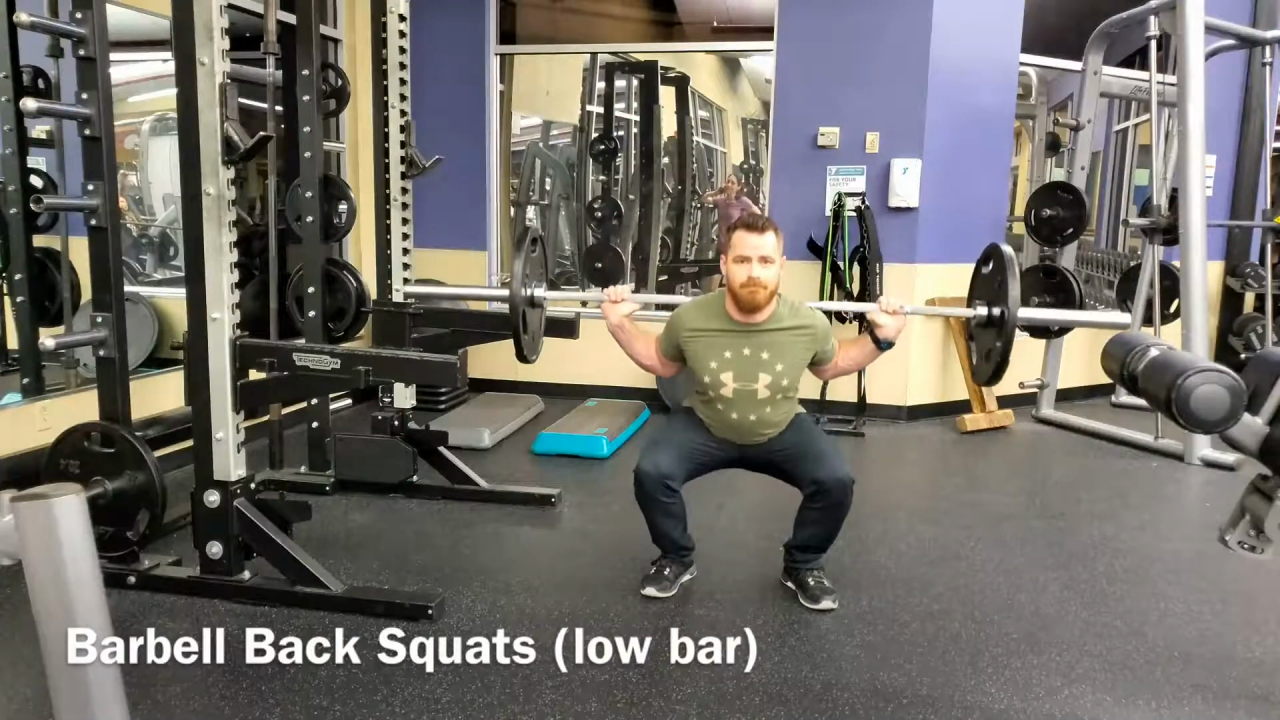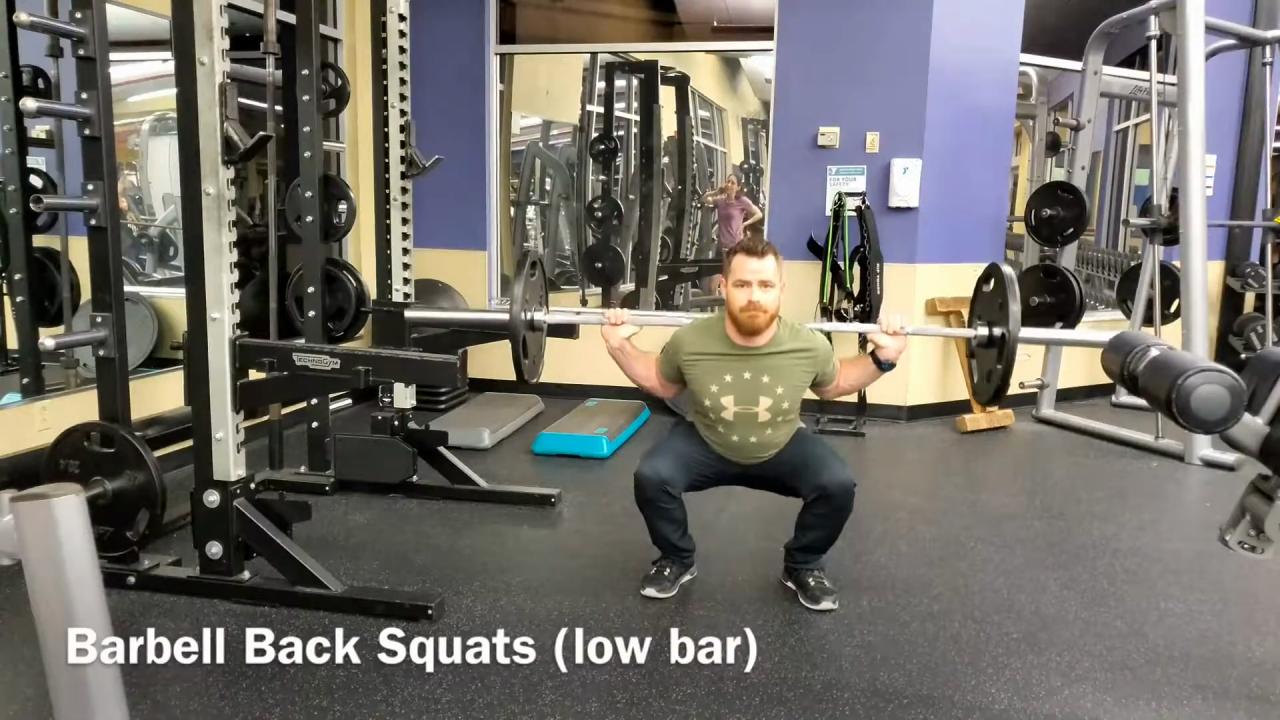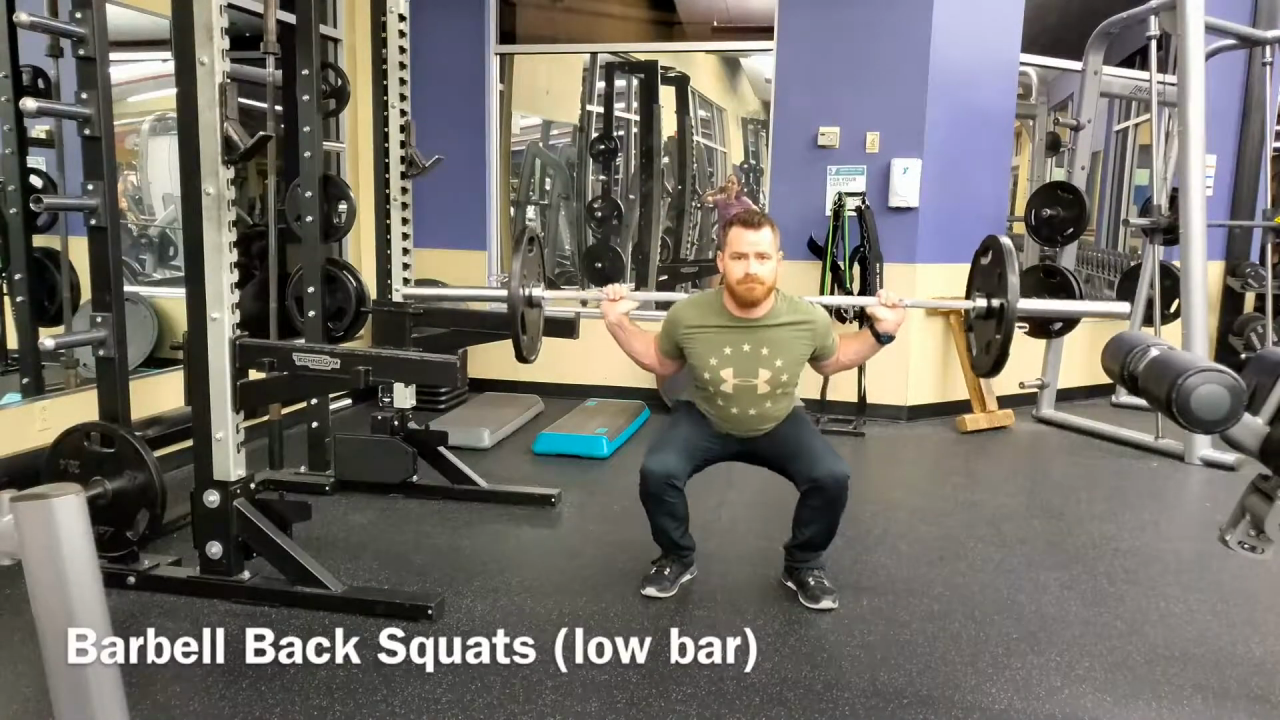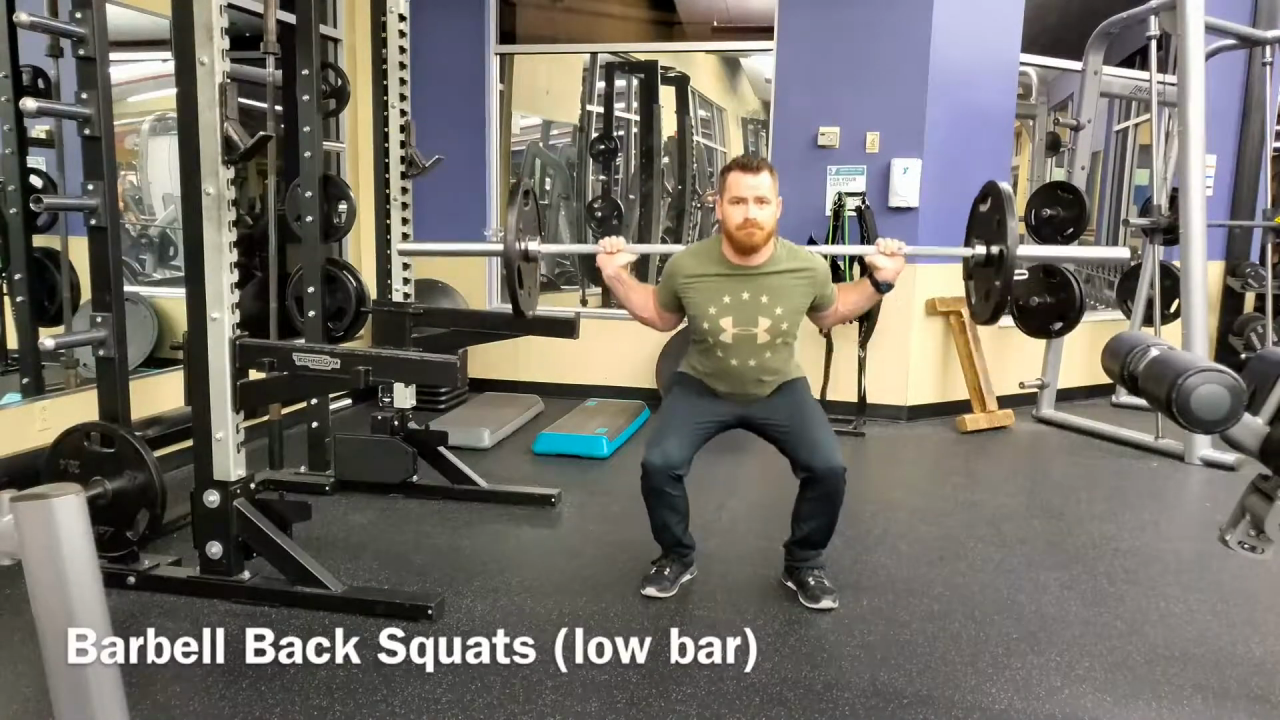
dt=0.4s
person 1, frame 1
left shoulder: (809, 325)
right shoulder: (689, 319)
left elbow: (831, 365)
right elbow: (662, 362)
left wrist: (880, 338)
right wrist: (619, 324)
left hip: (782, 432)
right hip: (704, 428)
left knee: (836, 481)
right knee: (652, 472)
left ankle: (802, 566)
right ankle: (676, 559)
person 1, frame 2
left shoulder: (810, 347)
right shoulder: (689, 342)
left elbow: (833, 385)
right elbow: (662, 384)
left wrist: (881, 360)
right wrist: (619, 346)
left hip: (782, 450)
right hip: (705, 446)
left knee: (838, 485)
right knee: (651, 477)
left ankle: (802, 566)
right ankle: (677, 559)
person 1, frame 3
left shoulder: (808, 319)
right shoulder: (687, 316)
left elbow: (832, 360)
right elbow: (661, 362)
left wrist: (880, 332)
right wrist: (618, 322)
left hip: (779, 423)
right hip: (704, 420)
left knee: (832, 477)
right knee: (657, 472)
left ankle: (803, 566)
right ankle: (677, 559)
person 1, frame 4
left shoulder: (808, 268)
right shoulder: (686, 267)
left elbow: (829, 313)
right elbow: (662, 317)
left wrist: (879, 282)
right wrist: (616, 277)
left hip: (779, 388)
right hip: (701, 387)
left knee: (828, 468)
right knee: (660, 464)
left ankle: (803, 566)
right ankle: (676, 559)
